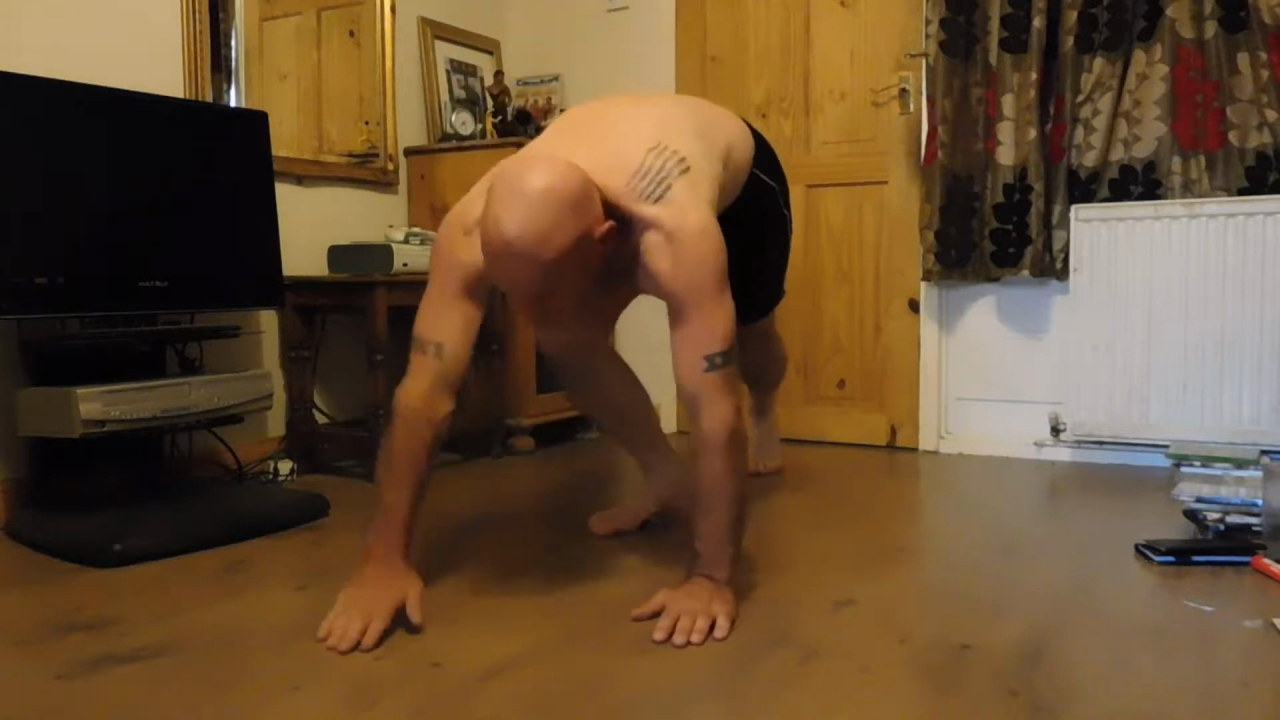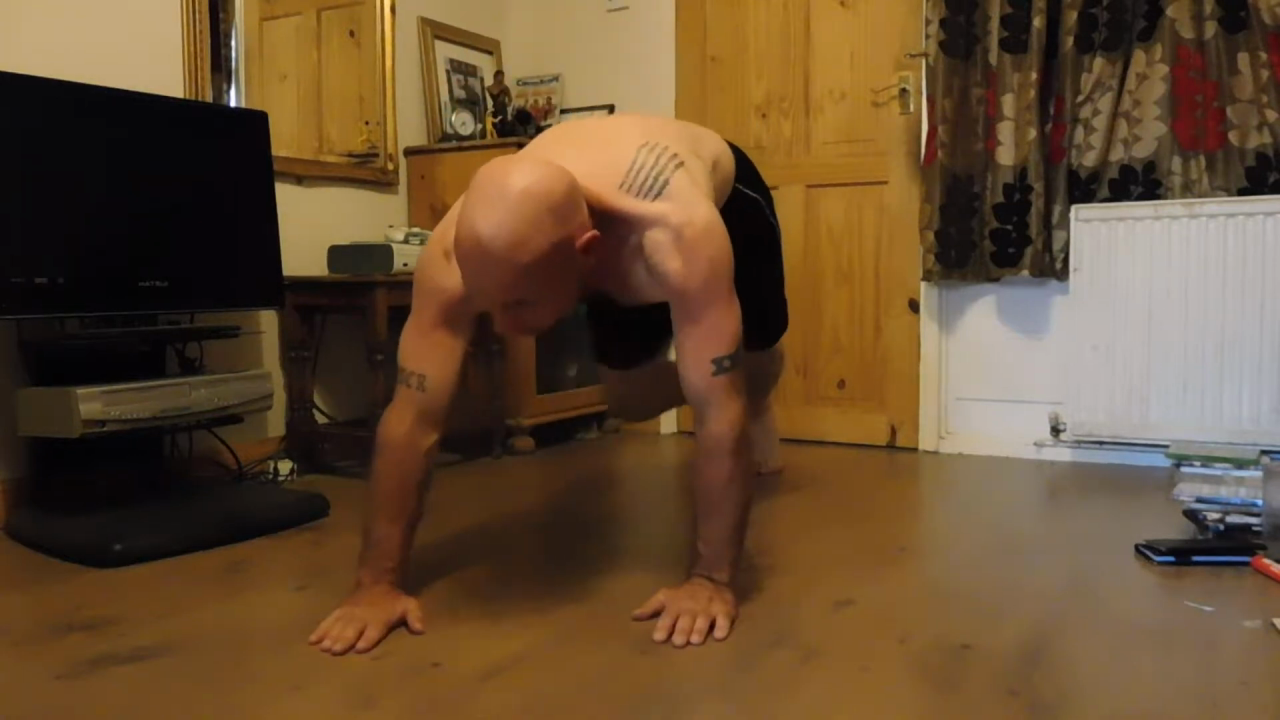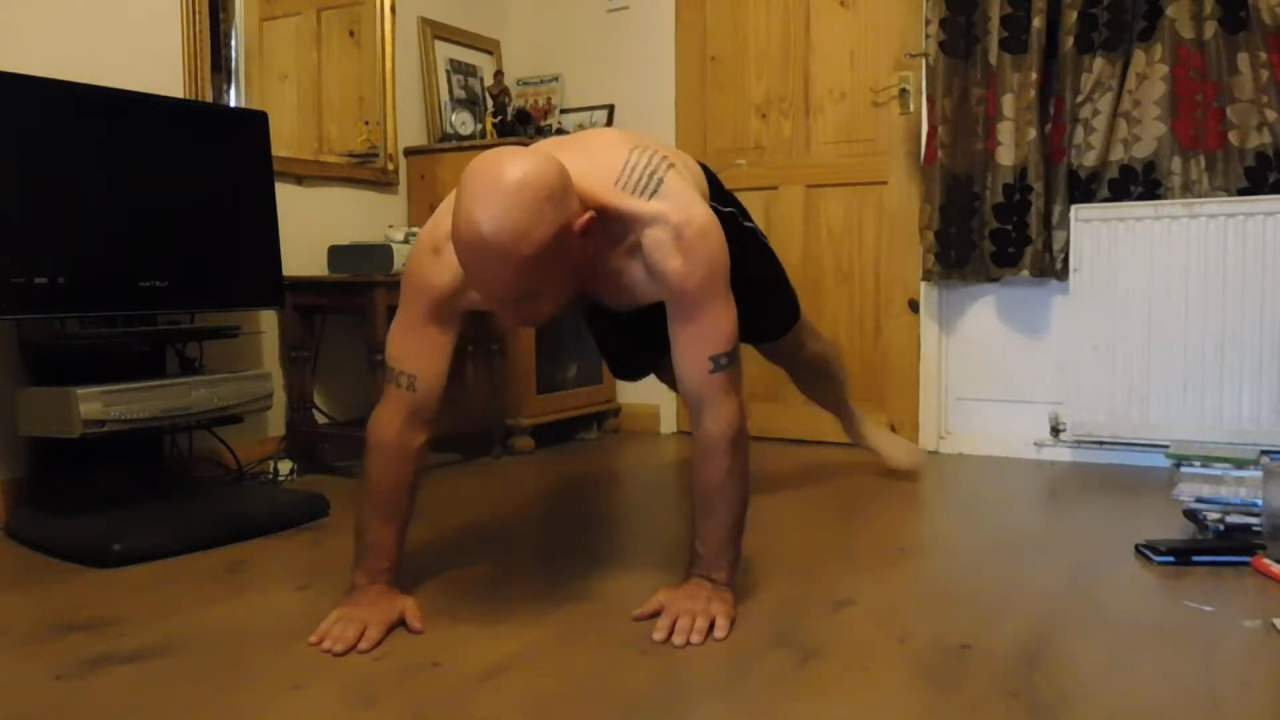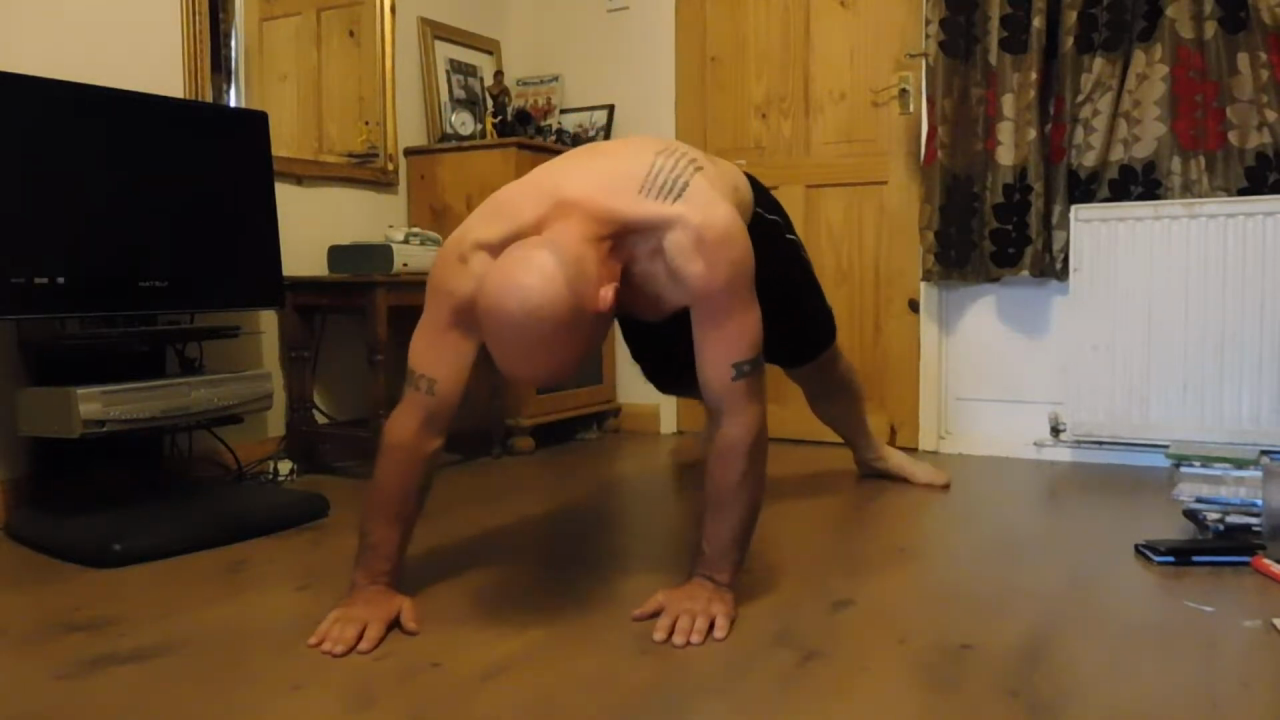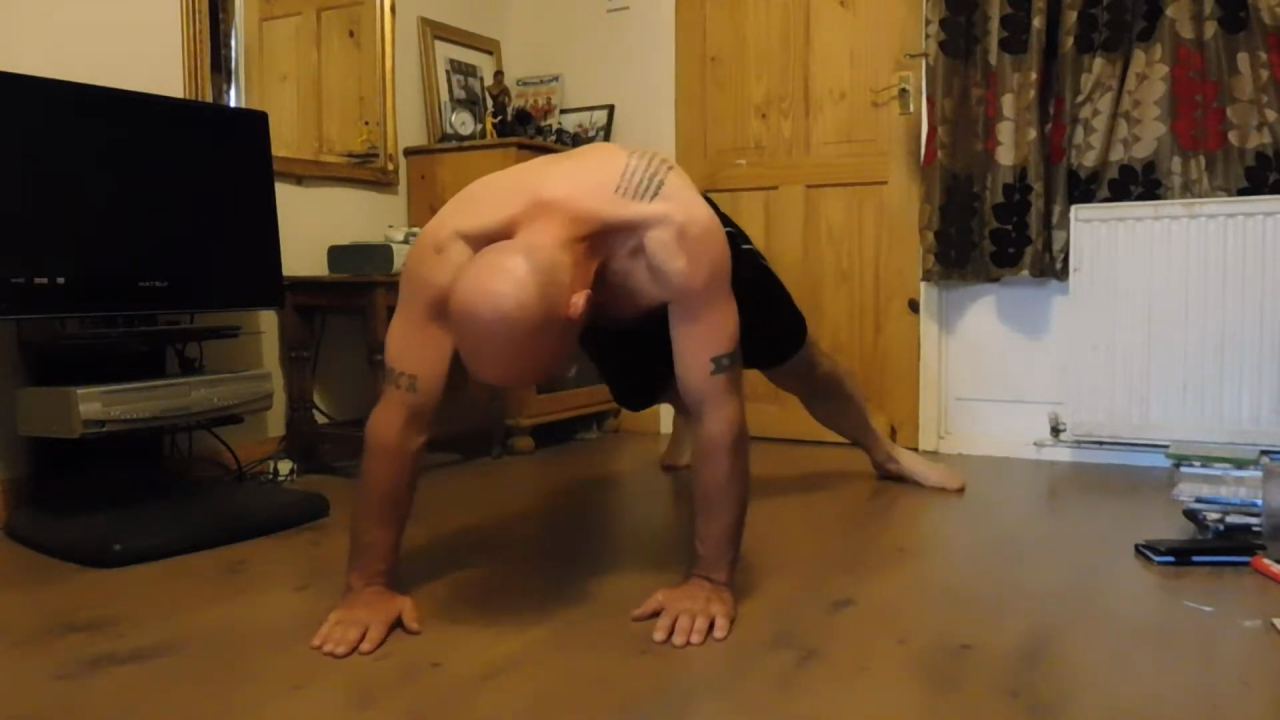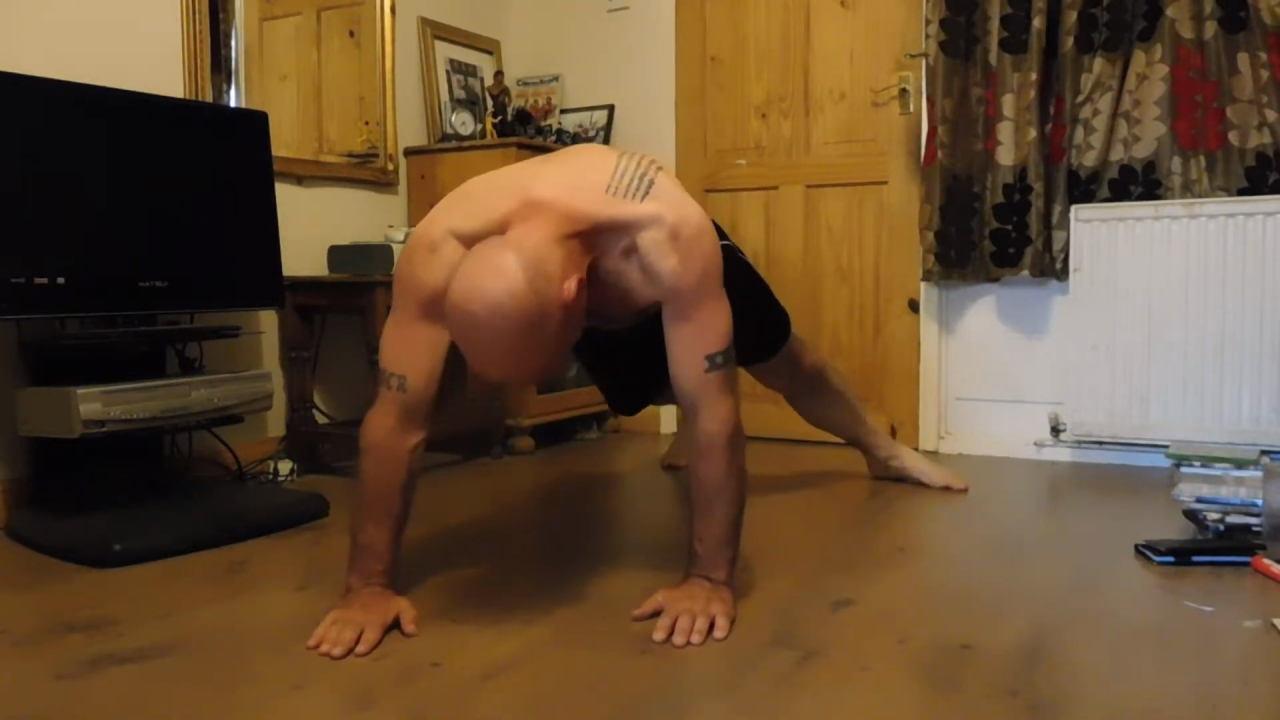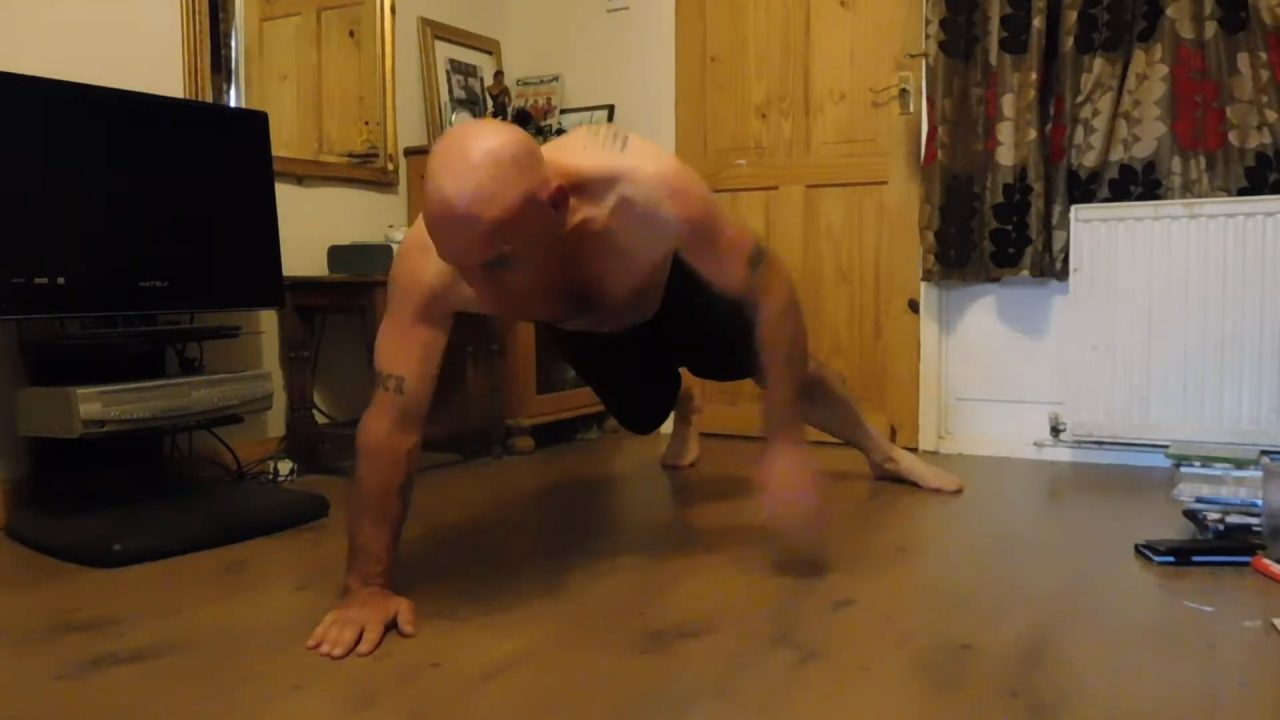
dt=0.7s
person 1, frame 1
left shoulder: (675, 233)
right shoulder: (474, 231)
left elbow: (713, 411)
right elbow: (423, 393)
left wrist: (711, 578)
right wrist: (384, 558)
left hip: (739, 176)
right hip: (617, 170)
left knee: (748, 331)
right knee: (566, 343)
left ankle: (764, 418)
right ankle: (667, 477)
person 1, frame 2
left shoulder: (676, 233)
right shoulder: (460, 249)
left elbow: (721, 413)
right elbow: (412, 418)
left wrist: (711, 578)
right wrist: (376, 581)
left hip: (724, 193)
left knee: (755, 345)
right knee: (628, 399)
left ankle: (759, 414)
person 1, frame 3
left shoulder: (675, 230)
right shoulder: (445, 251)
left elbow: (716, 410)
right elbow: (401, 417)
left wrist: (711, 579)
right wrist: (373, 581)
left hip: (701, 208)
left knee: (788, 343)
right knee: (673, 371)
left ankle: (859, 426)
person 1, frame 4
left shoulder: (700, 236)
right shoulder: (474, 258)
left elbow: (740, 415)
right elbow: (418, 420)
left wrist: (713, 579)
right wrist: (374, 581)
left hip: (746, 224)
right hip: (635, 261)
left knee: (815, 361)
right knee: (682, 383)
left ankle: (869, 451)
right ankle: (711, 441)
person 1, frame 5
left shoulder: (680, 237)
right shoulder: (448, 253)
left elbow: (720, 411)
right elbow: (400, 418)
left wrist: (710, 579)
right wrist: (369, 583)
left hip: (690, 266)
right hip: (610, 305)
left knee: (798, 366)
right knee: (648, 395)
left ankle: (882, 452)
right ankle: (684, 429)
person 1, frame 6
left shoulder: (670, 237)
right shoulder: (438, 253)
left elbow: (713, 411)
right elbow: (395, 419)
left wrist: (710, 577)
right wrist: (368, 584)
left hip: (670, 265)
right hip: (599, 306)
left knee: (786, 365)
right knee: (645, 393)
left ankle: (880, 450)
right ankle: (682, 422)
person 1, frame 7
left shoulder: (644, 187)
right shoulder: (429, 259)
left elbow: (764, 283)
right elbow: (391, 423)
left wrist: (785, 445)
right wrist: (367, 586)
left hip: (674, 280)
right hip: (583, 328)
left knee: (789, 374)
right knee: (647, 414)
left ankle: (881, 453)
right ankle: (682, 410)
